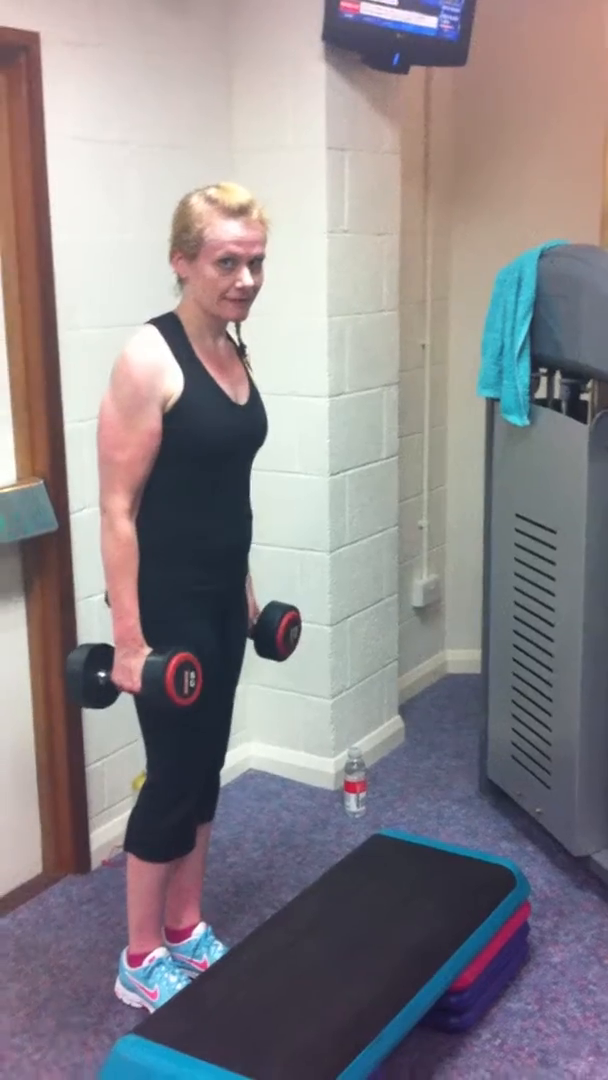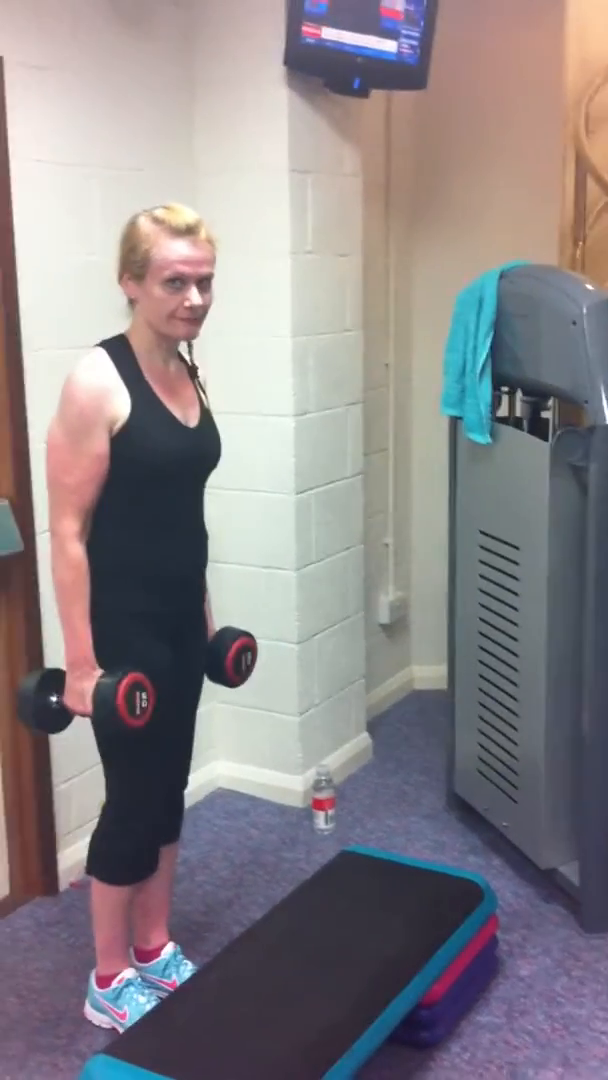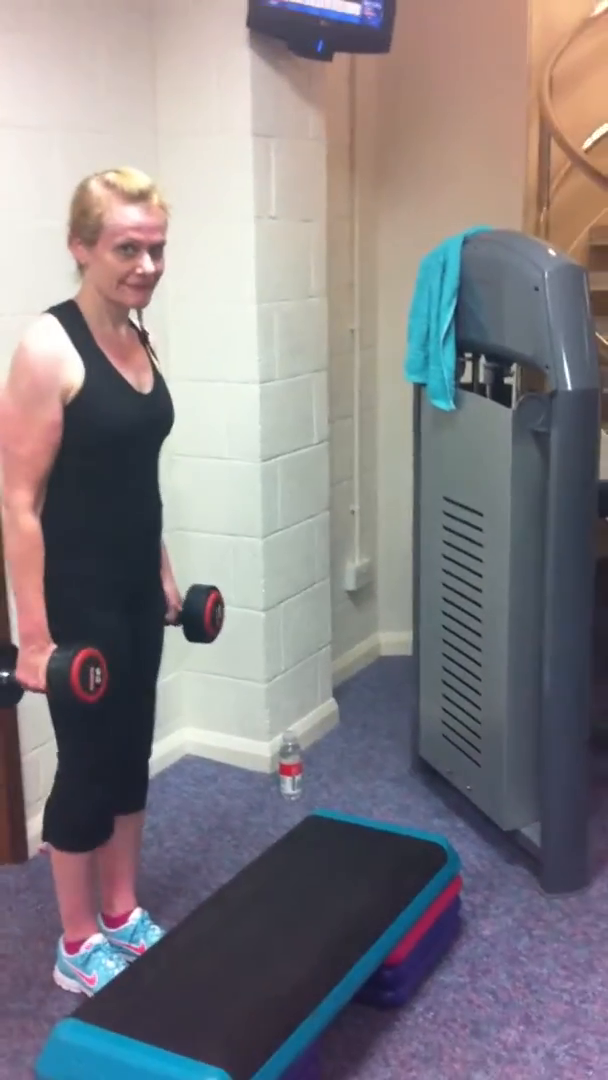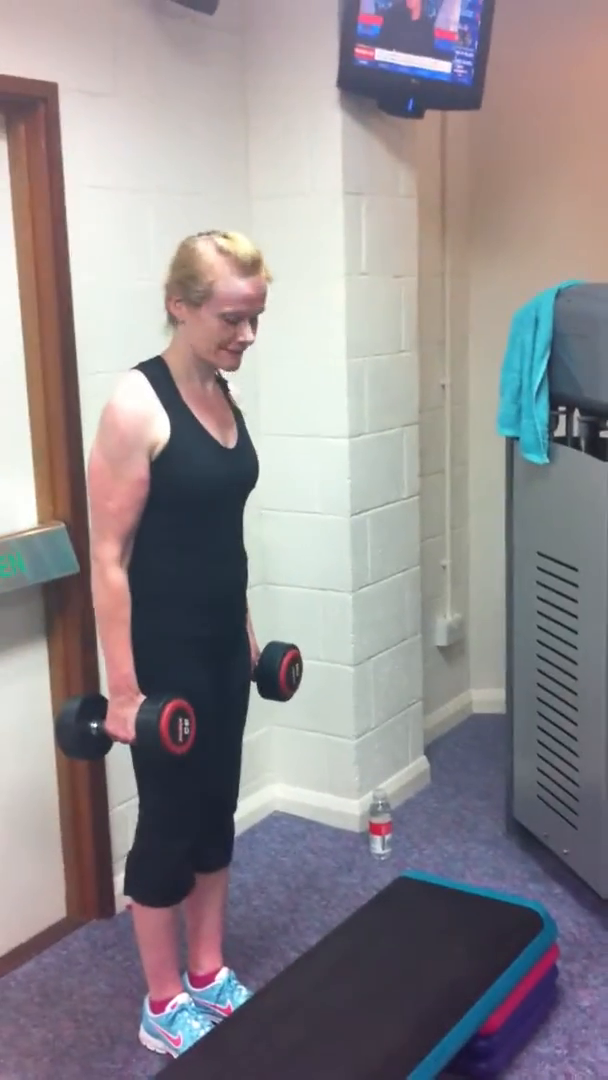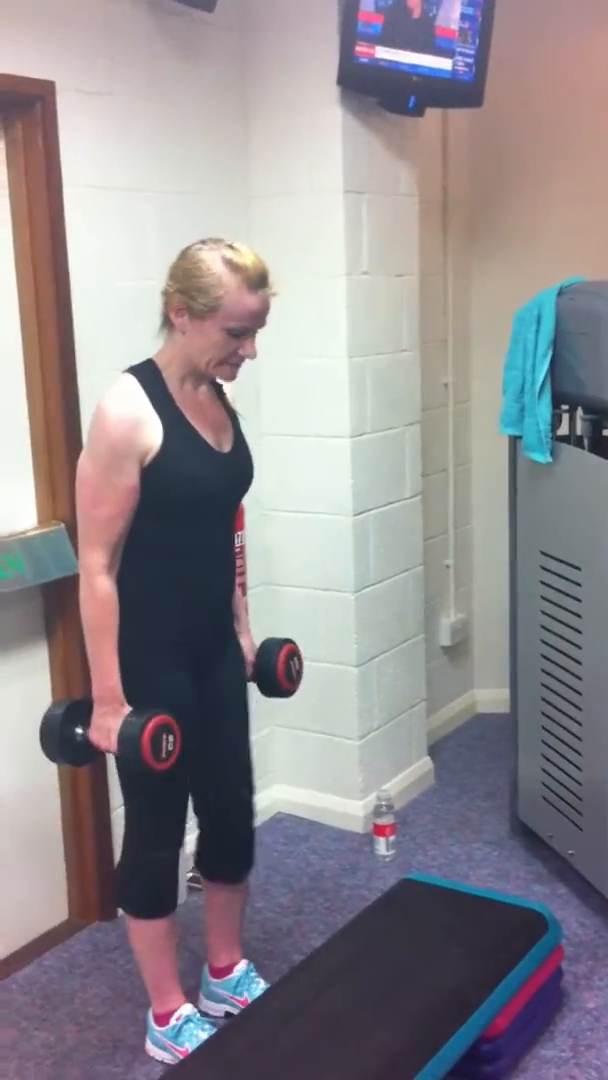
dt=1s
person 1, frame 1
left shoulder: (233, 351)
right shoulder: (149, 359)
right elbow: (118, 508)
right wrist: (128, 636)
left hip: (221, 596)
right hip: (166, 602)
left knee: (206, 767)
right knee: (173, 775)
left ankle: (186, 931)
right ankle: (140, 960)
person 1, frame 2
left shoulder: (187, 373)
right shoulder: (97, 381)
right elbow: (67, 531)
right wrist: (80, 659)
left hip: (180, 618)
right hip: (123, 625)
left knee: (168, 788)
right knee: (134, 797)
left ankle: (156, 950)
right ankle: (109, 981)
person 1, frame 3
left shoulder: (138, 338)
left wrist: (165, 574)
left hip: (135, 589)
right hip: (77, 597)
left knee: (131, 755)
right knee: (88, 766)
left ankle: (123, 917)
right ankle: (78, 946)
person 1, frame 4
left shoulder: (222, 394)
right shoulder: (136, 405)
right elbow: (108, 557)
left wrist: (247, 631)
right wrist: (122, 685)
left hip: (223, 642)
right hip: (164, 650)
left knee: (216, 809)
right knee: (169, 819)
left ankle: (209, 976)
right ankle: (163, 1006)
person 1, frame 5
left shoulder: (218, 400)
right shoulder: (127, 412)
right elbow: (96, 568)
left wrist: (243, 629)
right wrist: (108, 697)
left hip: (213, 648)
right hip: (150, 658)
left knee: (232, 810)
right knee: (157, 831)
left ankle: (227, 973)
right ankle: (168, 1016)
